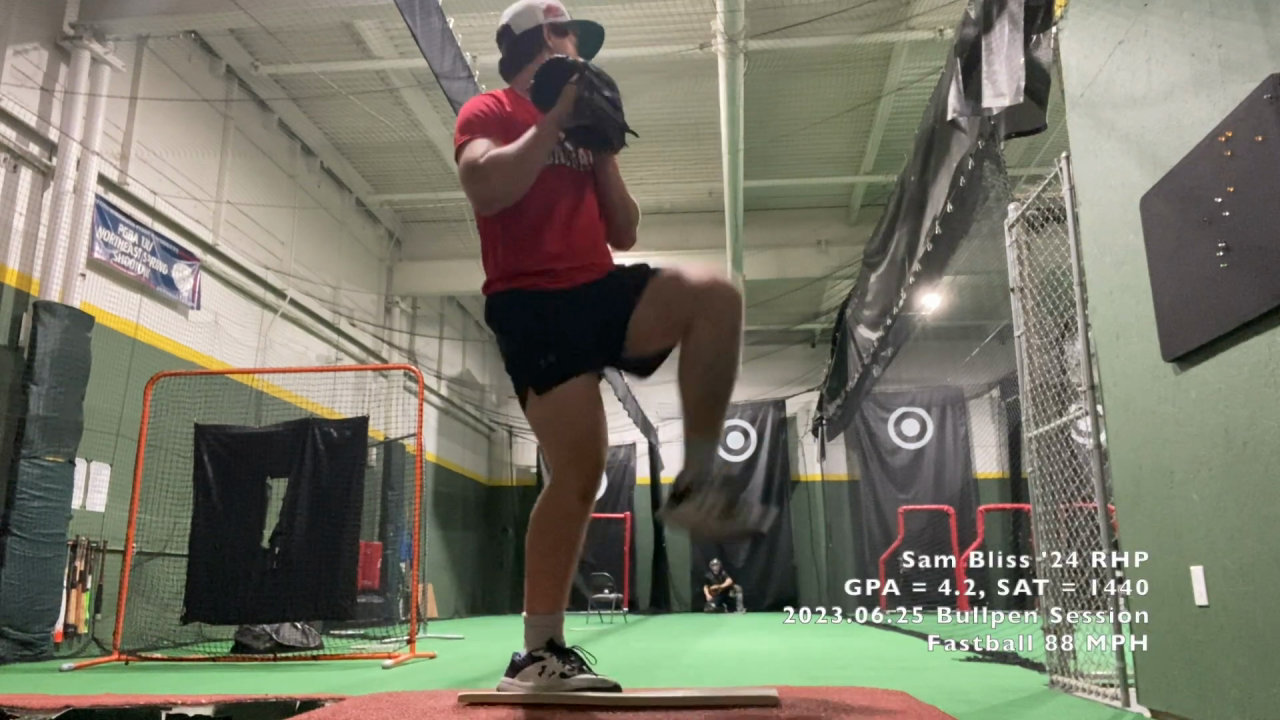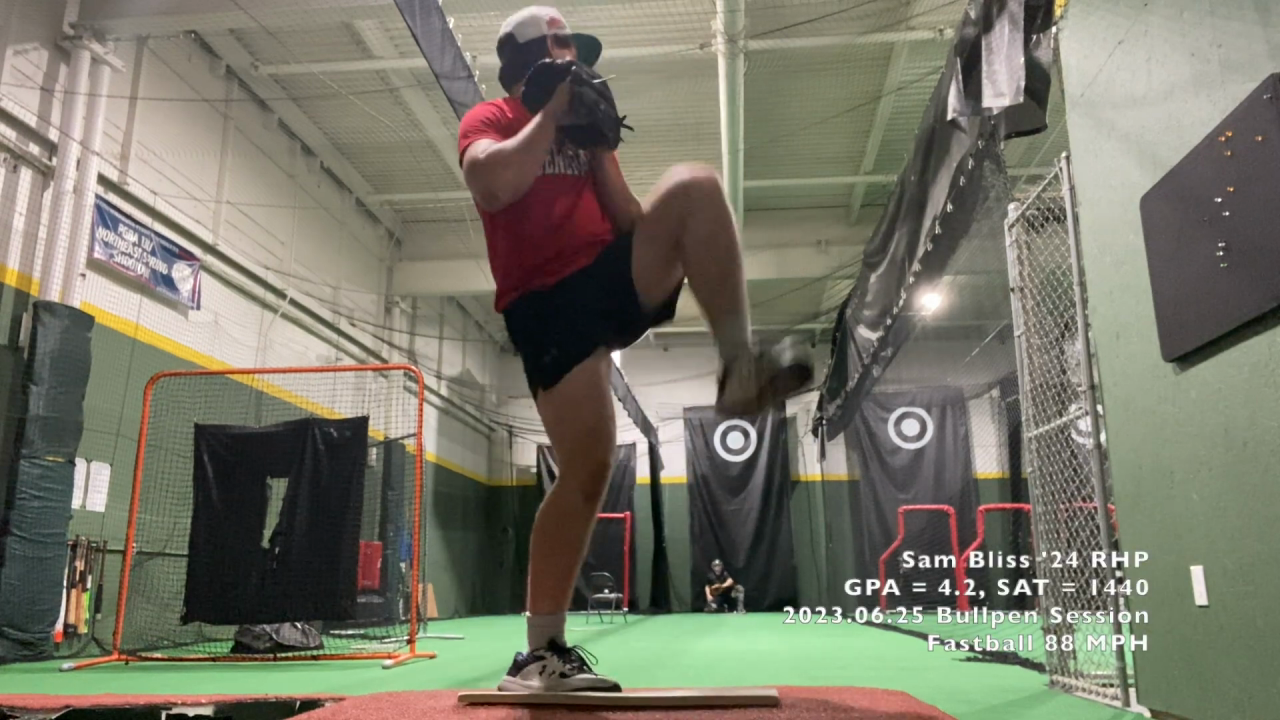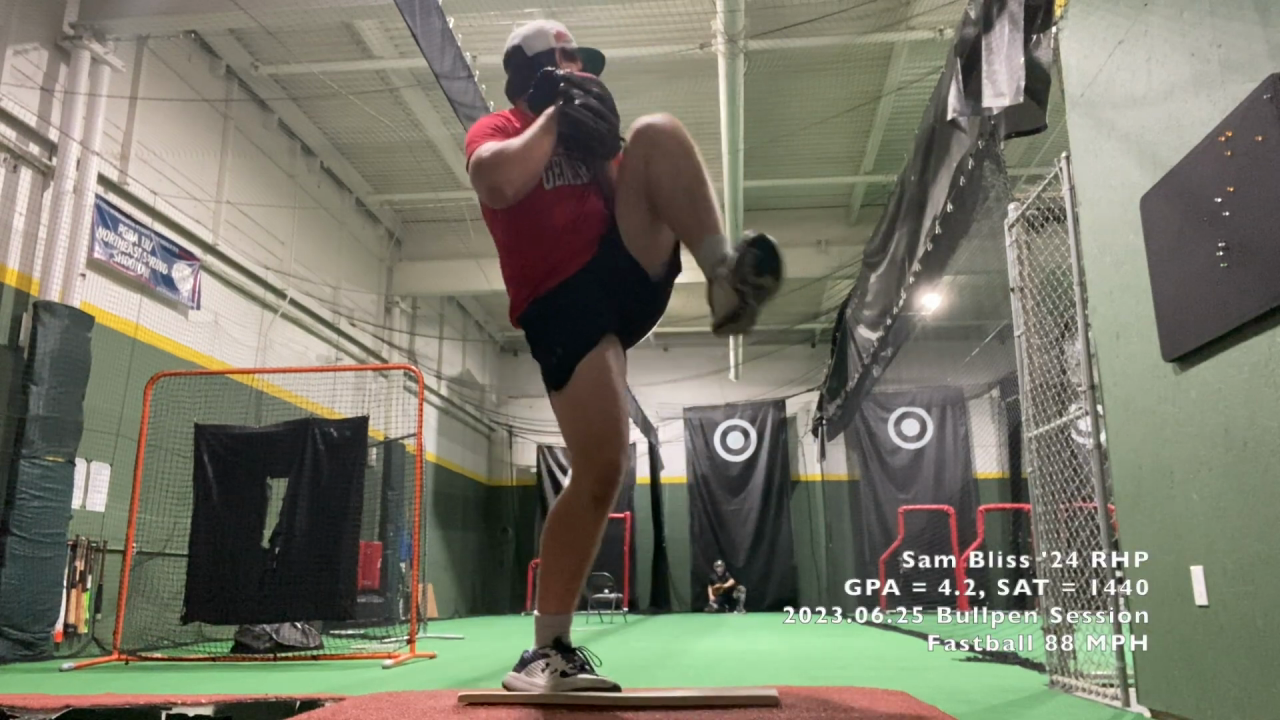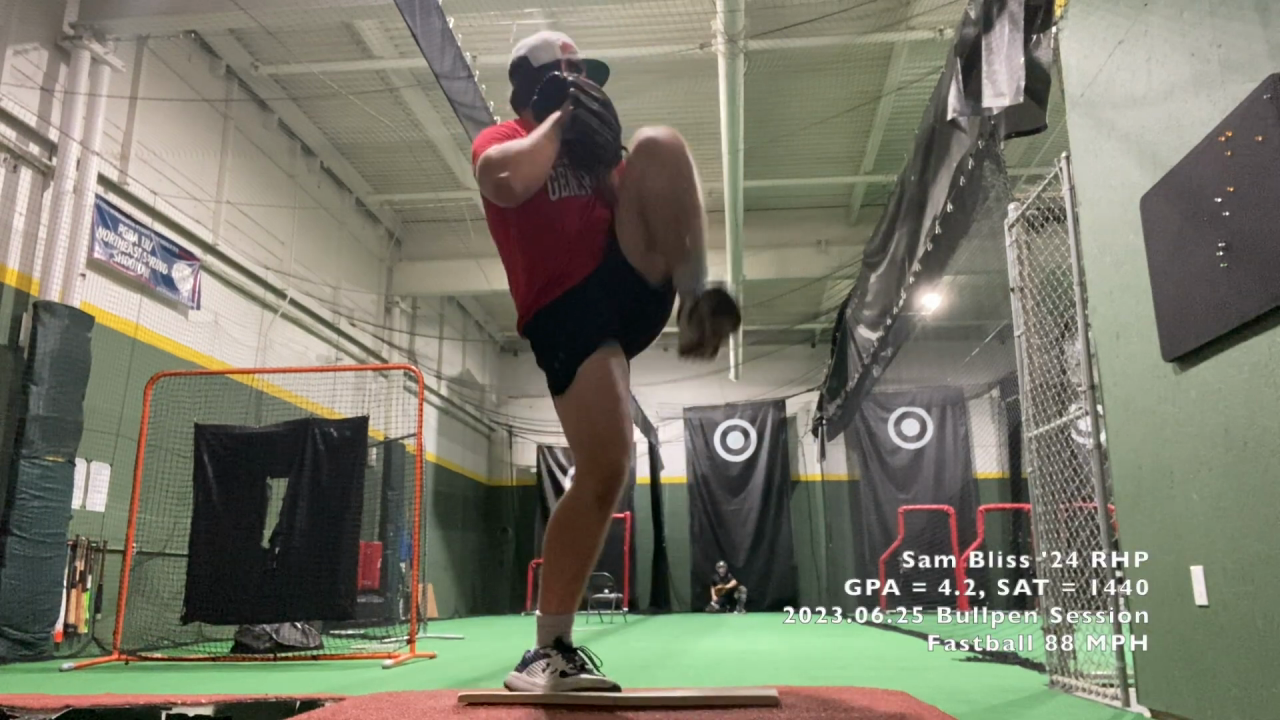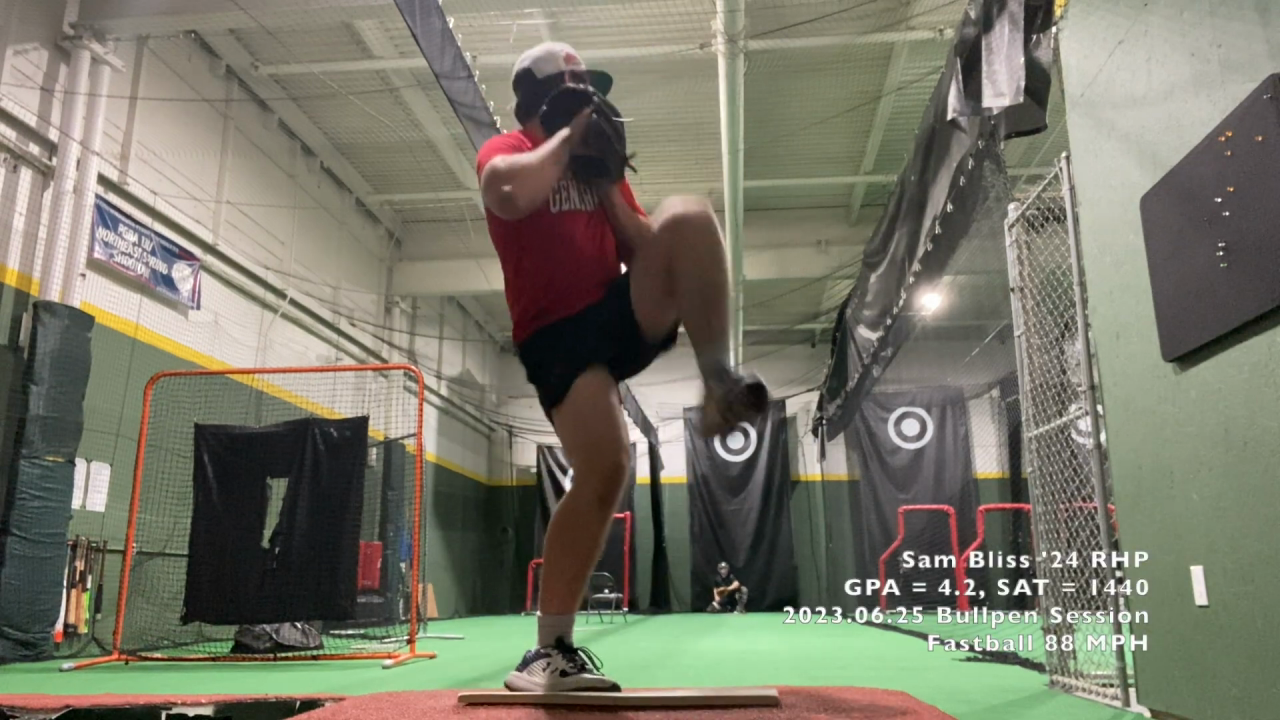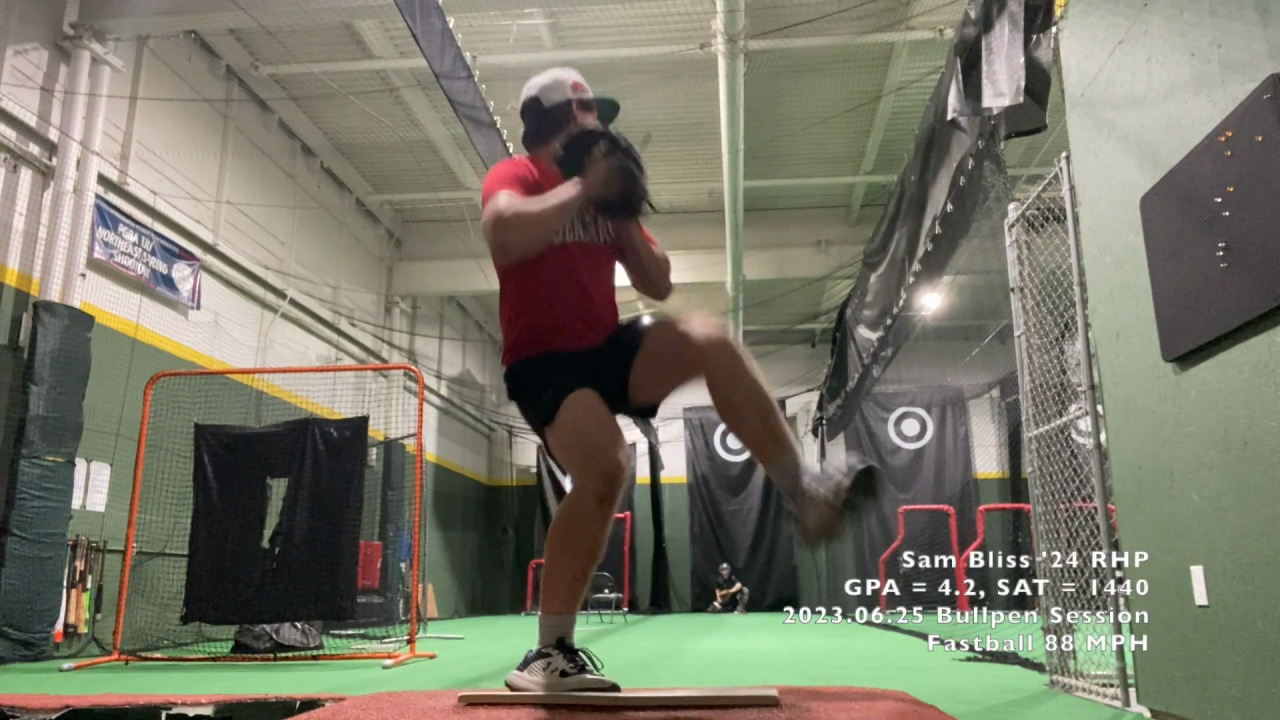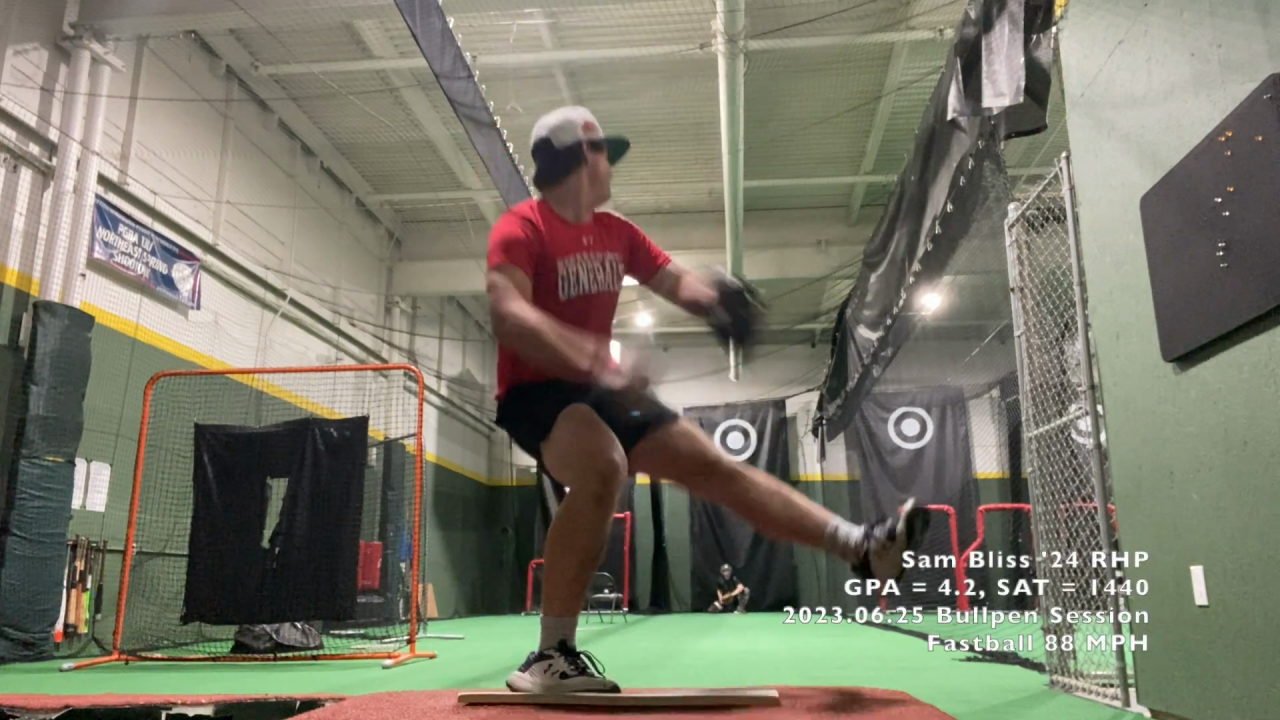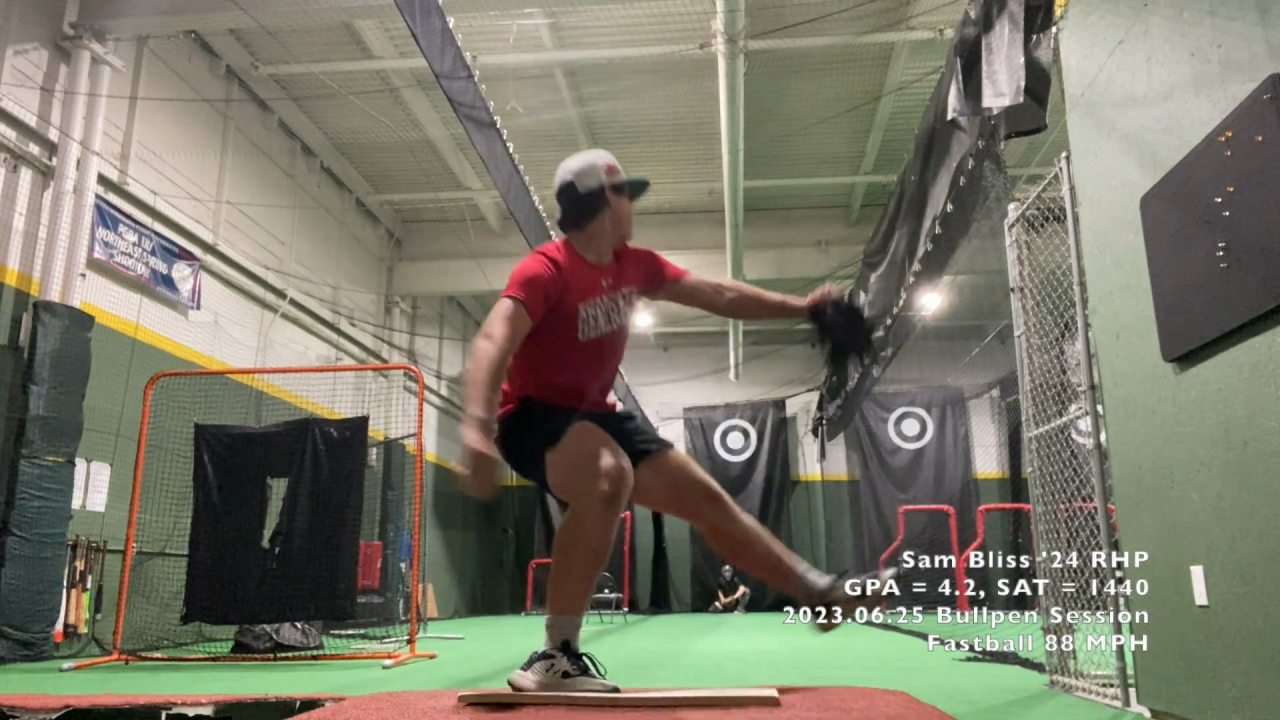
dt=0.1s
person 1, frame 1
right shoulder: (487, 113)
left elbow: (625, 230)
right elbow: (488, 190)
left wrist: (599, 149)
right wrist: (551, 124)
left hip: (603, 294)
right hip: (532, 303)
left knee: (714, 296)
right knee: (579, 466)
left ankle: (698, 486)
right ankle: (539, 652)
person 1, frame 2
right shoulder: (490, 119)
left elbow: (635, 225)
right elbow: (491, 186)
left wrist: (597, 150)
right wrist: (551, 115)
left hip: (617, 276)
right hip: (548, 301)
left knee: (694, 185)
right knee: (587, 463)
left ankle: (743, 364)
right ankle: (540, 653)
person 1, frame 3
right shoulder: (493, 132)
left elbow: (627, 199)
right elbow: (503, 180)
left wrist: (603, 153)
right wrist: (553, 114)
left hip: (625, 275)
right hip: (562, 305)
left knee: (659, 131)
right knee: (601, 462)
left ankle: (728, 277)
right ankle: (547, 653)
person 1, frame 4
right shoulder: (502, 138)
left elbow: (635, 210)
right elbow: (508, 183)
left wrist: (605, 161)
right wrist: (559, 120)
left hip: (630, 284)
right hip: (564, 312)
left knee: (659, 145)
right knee: (605, 466)
left ankle: (698, 299)
right ankle: (548, 651)
person 1, frame 5
right shoulder: (507, 151)
left elbow: (639, 250)
right elbow: (513, 194)
left wrist: (607, 180)
right wrist: (569, 137)
left hip: (618, 310)
right hip: (556, 336)
left knee: (688, 218)
right knee: (604, 471)
left ankle: (720, 379)
right ankle: (551, 652)
person 1, frame 6
left shoulder: (611, 188)
right shoulder: (511, 177)
left elbow: (658, 285)
right elbow: (506, 237)
left wrist: (626, 217)
right wrist: (582, 188)
left hip: (610, 349)
right hip: (544, 366)
left knee: (710, 343)
right knee: (603, 469)
left ankle: (802, 490)
right ankle: (548, 652)
person 1, frame 7
left shoulder: (614, 230)
right shoulder: (522, 228)
left elbow: (680, 278)
right elbow: (508, 317)
left wrist: (715, 302)
right wrist: (587, 357)
left hip: (601, 391)
right hip: (540, 395)
left knee: (713, 467)
right knee: (601, 470)
left ankle: (856, 543)
right ankle: (552, 655)
person 1, frame 8
left shoulder: (634, 264)
right shoulder: (546, 270)
left elbow: (714, 294)
right elbow: (492, 339)
left wrist: (800, 308)
right wrist: (475, 425)
left hip: (595, 416)
right hip: (536, 419)
left knee: (706, 498)
right knee: (608, 476)
left ankle: (816, 587)
right ankle: (555, 654)
